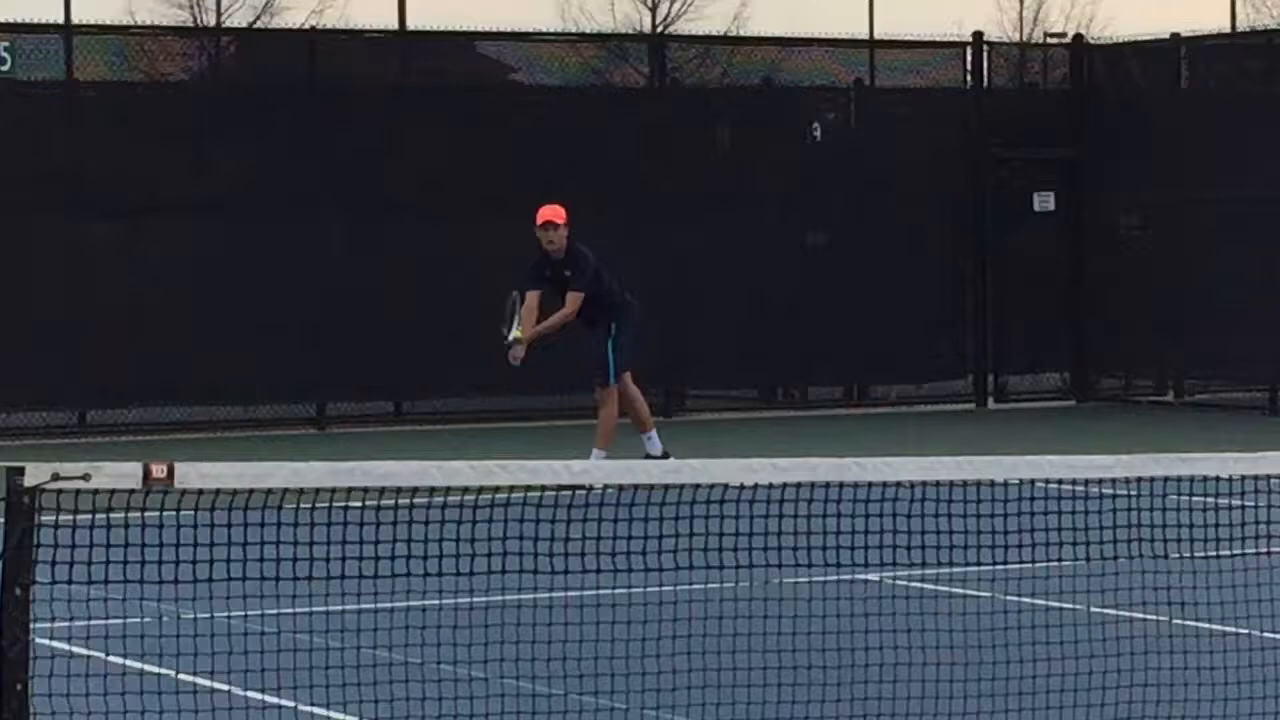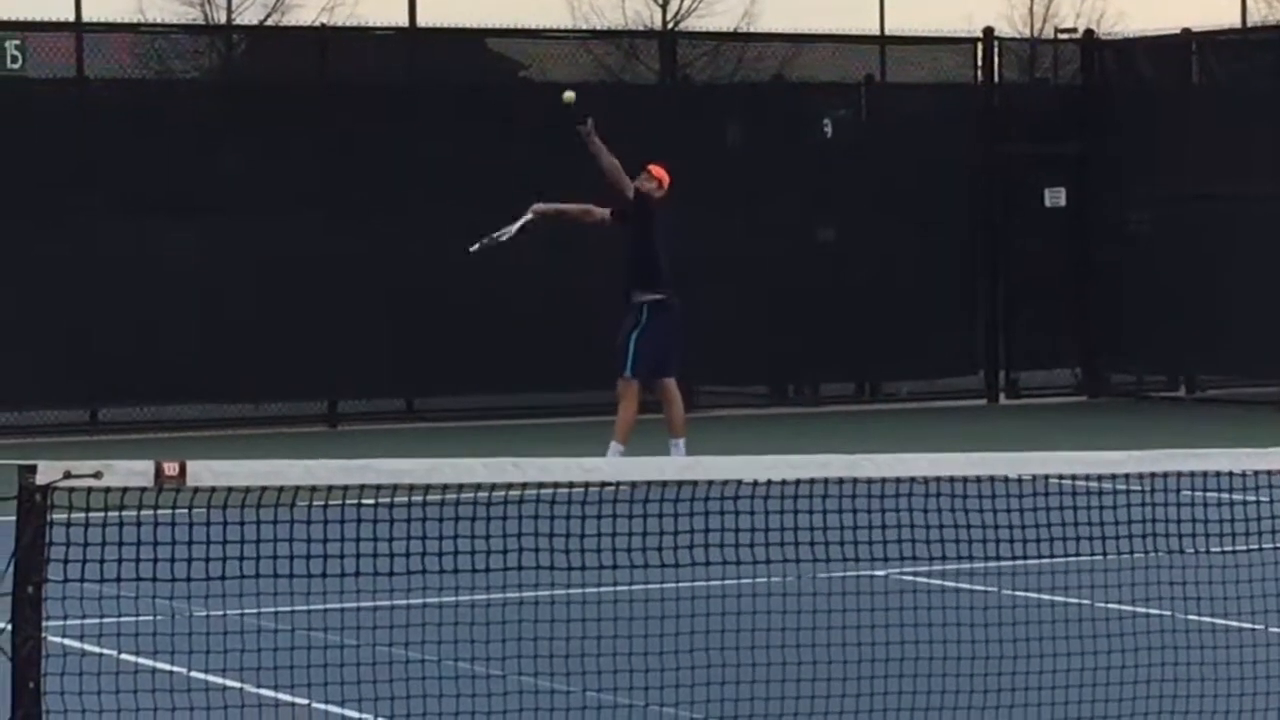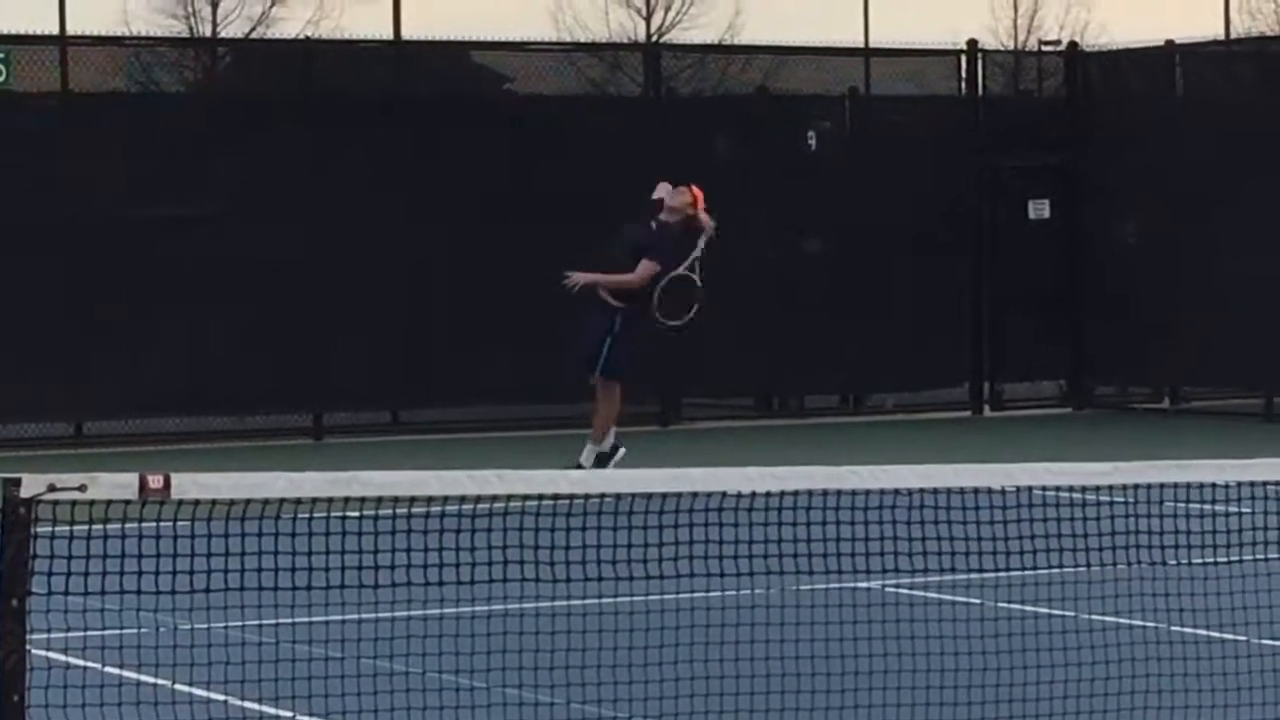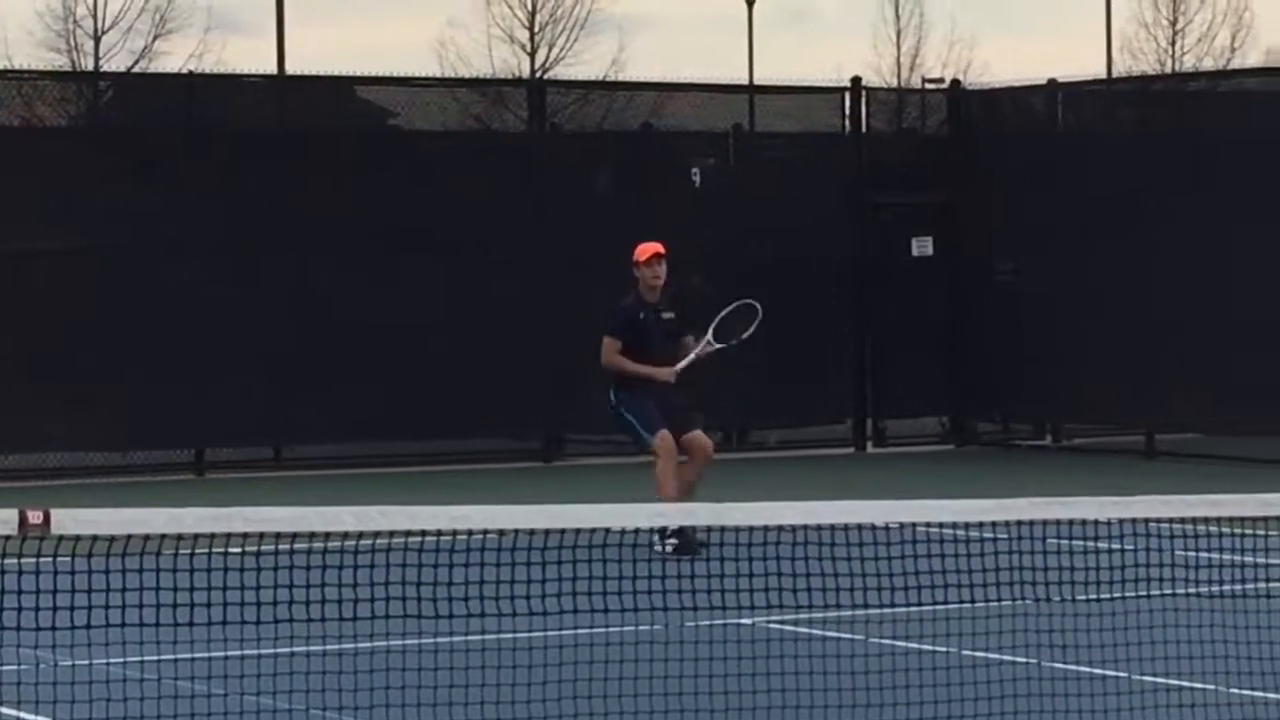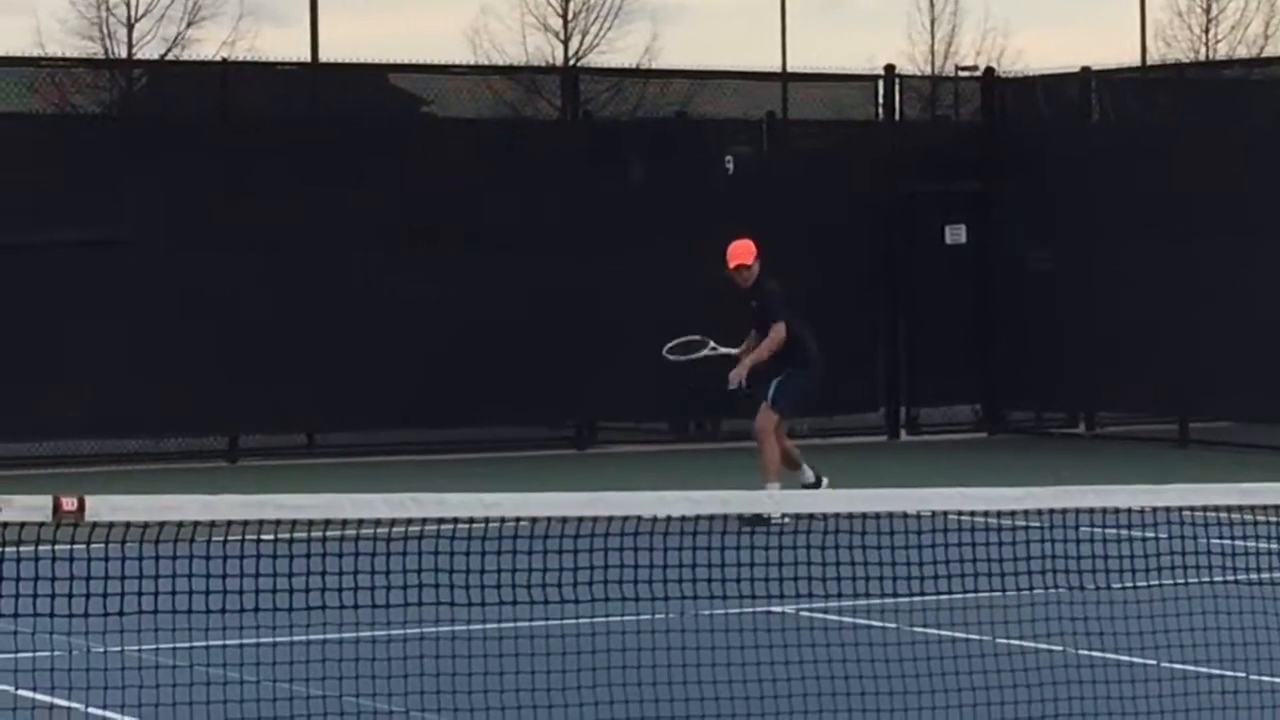
dt=1s
person 1, frame 1
left shoulder: (581, 259)
right shoulder: (540, 265)
left elbow: (570, 311)
right elbow: (530, 307)
left wrist: (532, 333)
right wrist: (521, 342)
left hip: (616, 319)
right hip: (600, 322)
left knee: (606, 392)
right knee: (623, 385)
left ankle: (597, 463)
right ankle: (656, 450)
person 1, frame 2
left shoulder: (646, 210)
right shoulder: (632, 213)
left elbow: (618, 178)
right elbow: (591, 212)
left wrist: (594, 142)
right wrist: (548, 208)
left hip: (651, 310)
right hip: (659, 309)
left knee: (627, 386)
right knee: (666, 384)
left ankle: (613, 460)
right ankle: (679, 455)
person 1, frame 3
left shoulder: (670, 239)
right shoulder: (661, 224)
left elbow: (637, 280)
right elbow: (663, 189)
left wrist: (592, 278)
left hip: (619, 312)
right hip: (606, 307)
left knee: (606, 385)
right knee: (605, 384)
left ankle: (590, 457)
right ankle: (609, 445)
person 1, frame 4
left shoulder: (672, 308)
right shoulder: (628, 310)
left elbow: (687, 348)
right elbow: (608, 358)
right wrist: (652, 372)
left hip: (666, 392)
right hip: (631, 393)
left knee: (703, 450)
right knee: (666, 448)
left ankle: (671, 523)
right ankle: (666, 530)
person 1, frame 5
left shoulder: (767, 291)
right shoulder: (754, 292)
left elbow: (778, 335)
left wrist: (746, 364)
right wrist: (742, 350)
left hip: (797, 365)
right hip: (785, 366)
left knee: (763, 428)
right knee: (771, 433)
right ankle: (813, 479)
